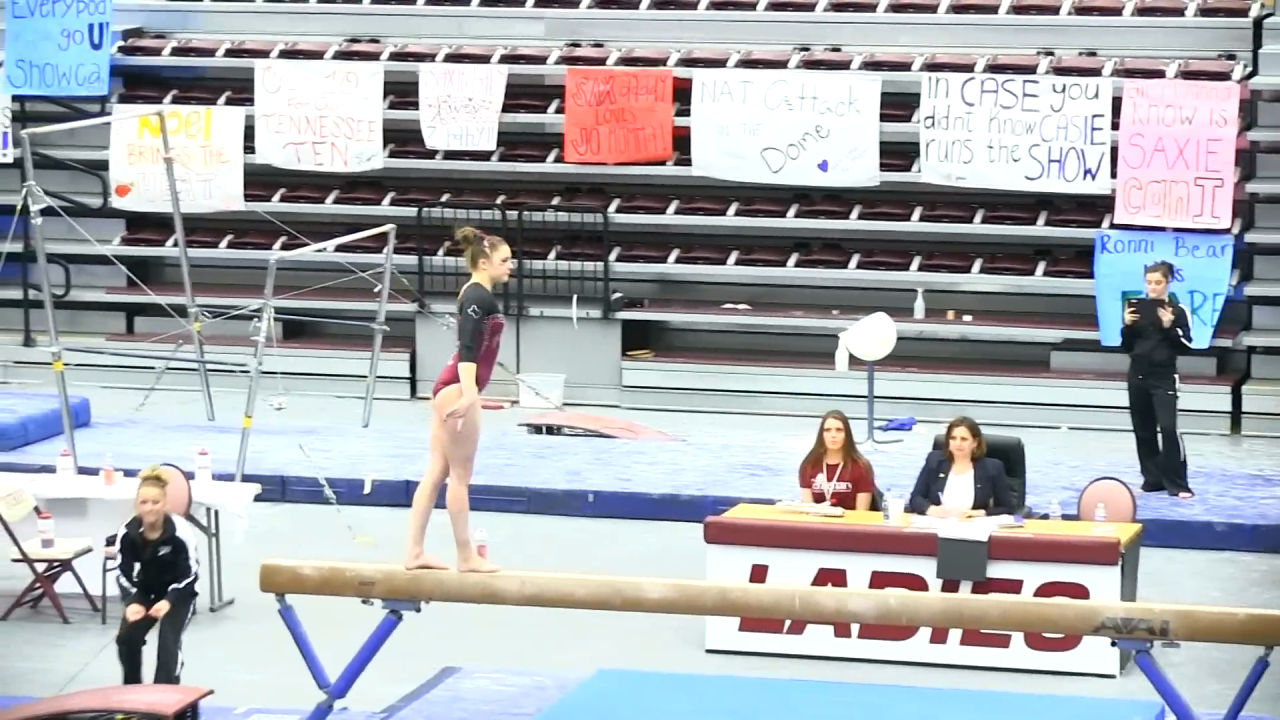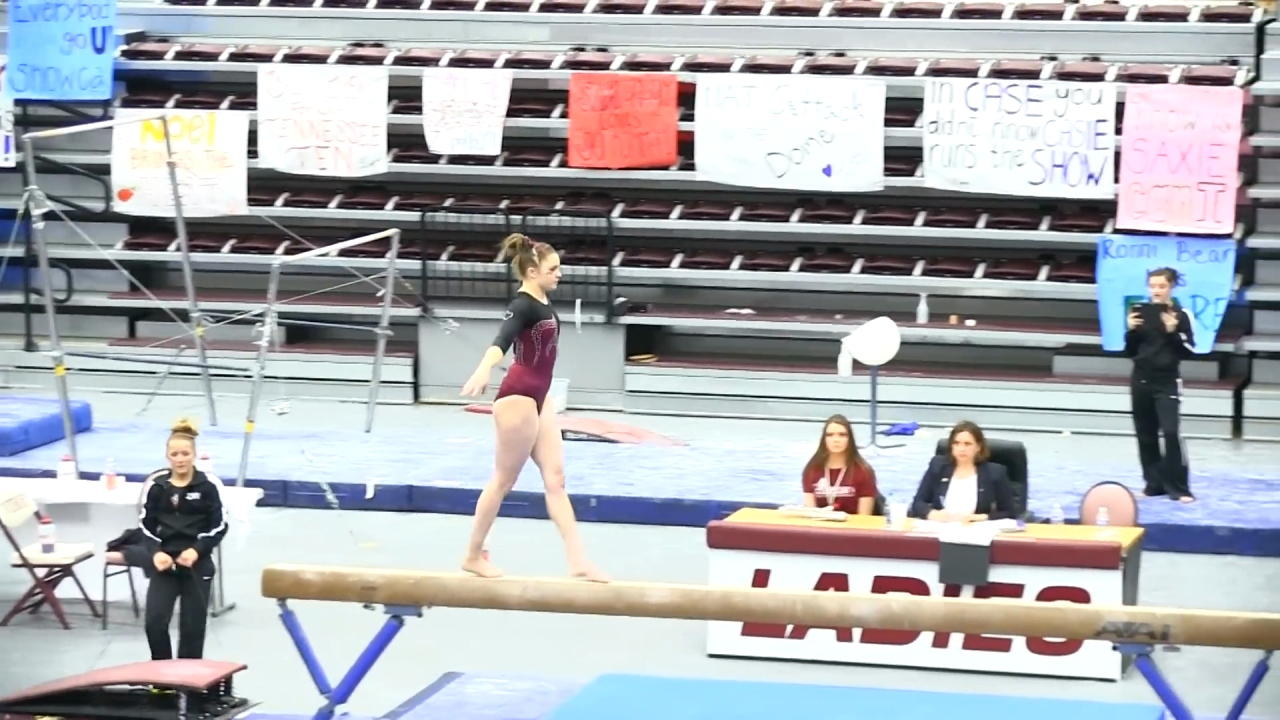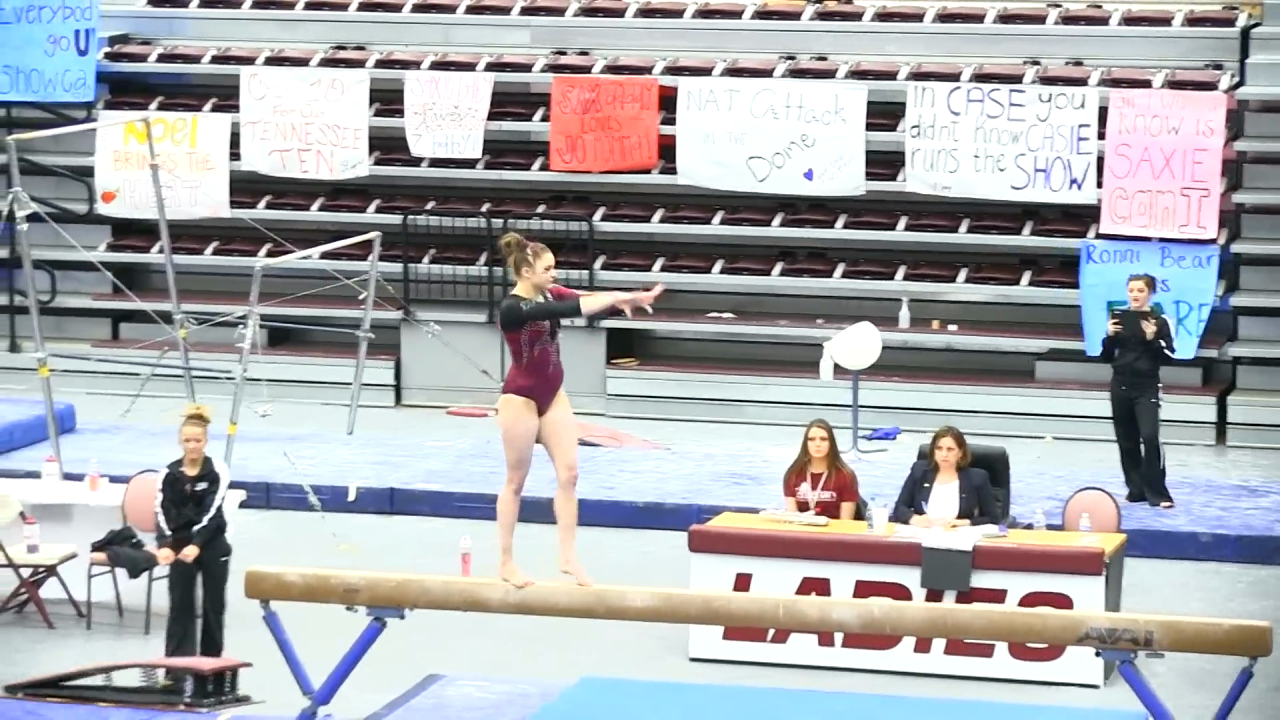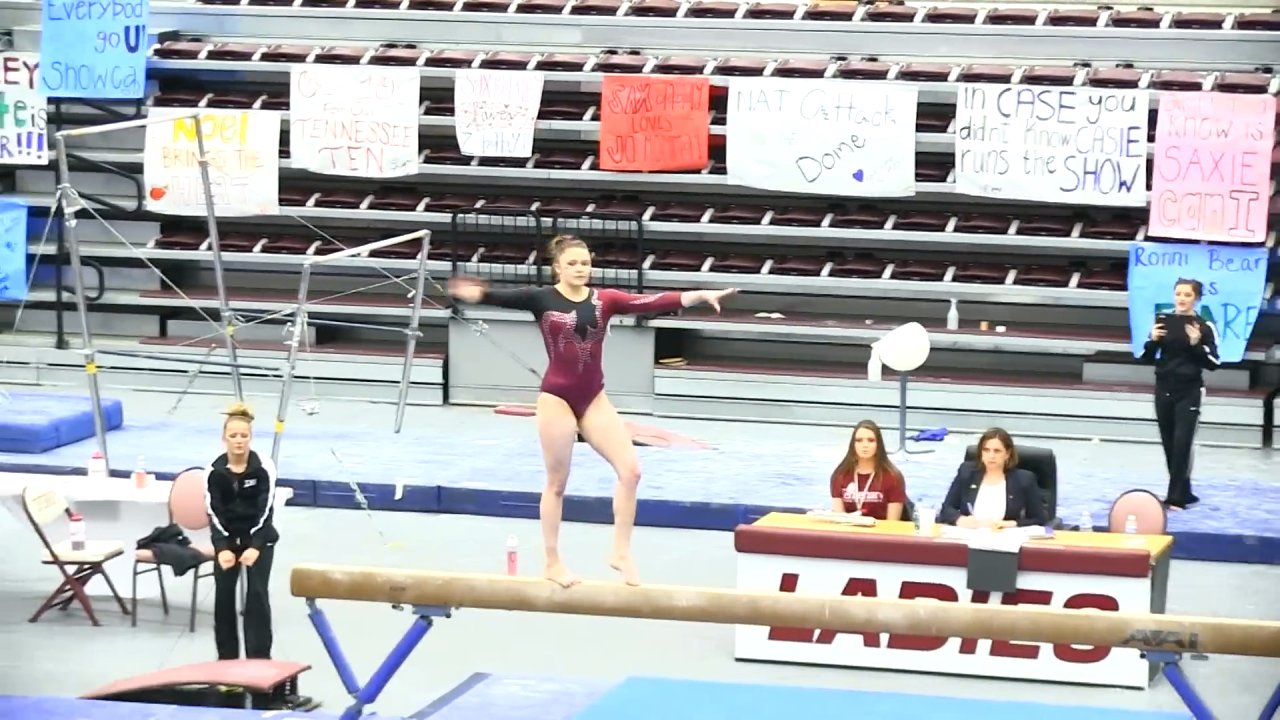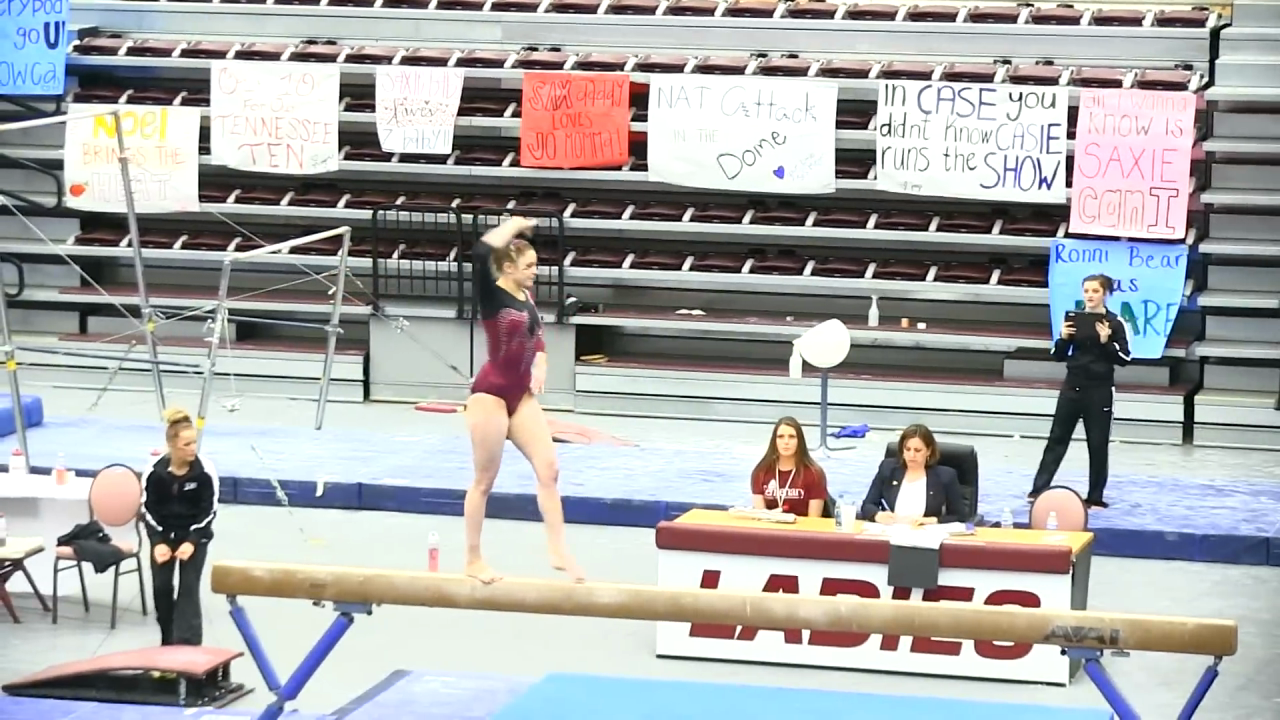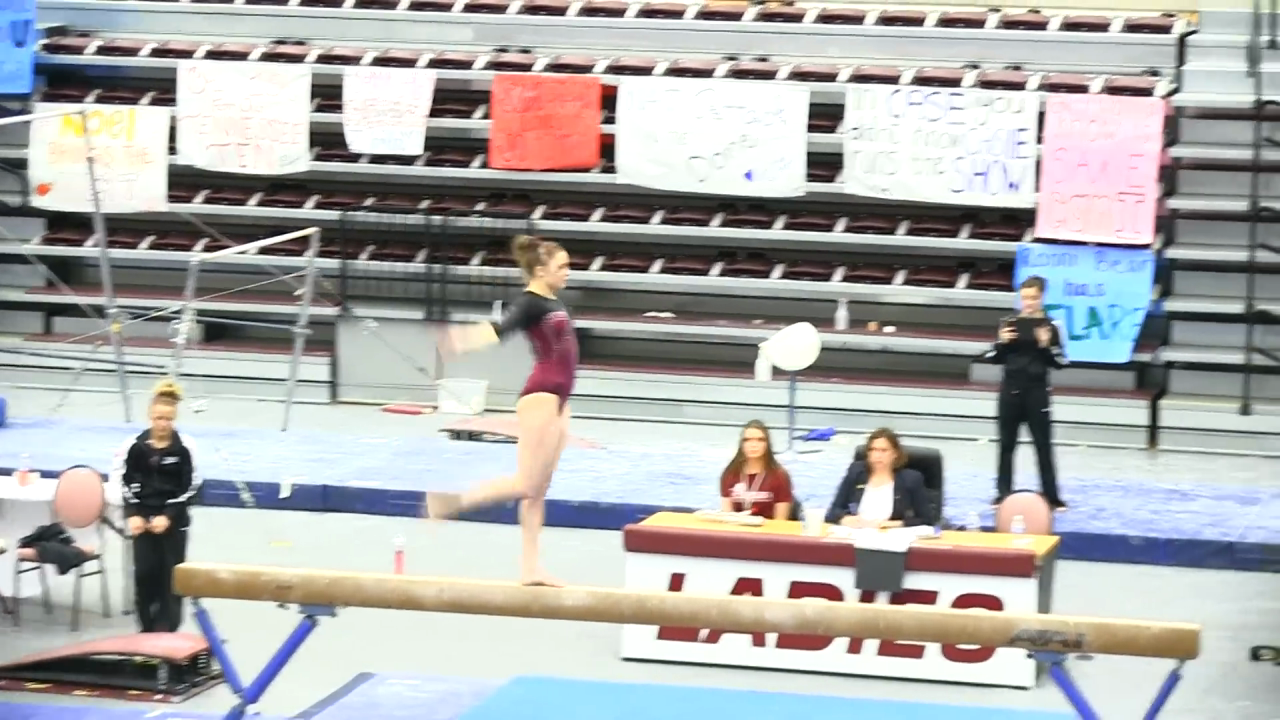
dt=0.7s
person 1, frame 1
left shoulder: (474, 293)
right shoulder: (479, 297)
right elbow: (468, 349)
right wrist: (468, 395)
left hip: (451, 387)
right hip: (458, 388)
left knee: (436, 472)
right knee: (460, 475)
left ankle: (415, 551)
right ankle: (466, 556)
person 1, frame 2
left shoulder: (540, 302)
right shoulder: (522, 306)
right elbow: (502, 338)
right wrist: (482, 372)
left hip: (537, 399)
right hip: (518, 398)
left knee: (556, 480)
right knee: (503, 481)
left ankle: (578, 560)
right ankle: (474, 555)
person 1, frame 3
left shoulder: (549, 293)
right shoulder: (512, 308)
left elbow: (582, 301)
right elbow: (568, 309)
left wrist: (629, 299)
right wrist: (619, 298)
left hip: (553, 396)
right hip: (520, 399)
left knee: (568, 473)
right knee: (515, 481)
left ankle: (568, 556)
right ankle: (506, 562)
person 1, frame 4
left shoulder: (604, 299)
right shoulder: (542, 299)
left elbow: (656, 303)
right elbow: (494, 295)
left wrist: (705, 294)
right wrist: (466, 290)
left hip: (593, 397)
right hip: (557, 397)
left knee: (630, 471)
right knee: (557, 483)
left ankle: (621, 553)
right ankle: (552, 562)
person 1, frame 5
left shoulder: (526, 297)
right shoulder: (491, 296)
right elbow: (481, 255)
left wrist: (538, 366)
right wrist: (513, 225)
left hip: (522, 397)
right hip: (491, 395)
left knee: (548, 471)
right knee: (484, 481)
left ankle: (560, 552)
right ankle: (474, 560)
person 1, frame 6
left shoulder: (549, 301)
right shoulder: (530, 304)
right elbow: (503, 326)
right wrist: (468, 340)
left hip: (555, 398)
right hip: (541, 398)
left knee: (537, 485)
right knee: (528, 485)
left ankle: (531, 568)
right ankle: (450, 502)
person 2, frame 1
left shoulder: (180, 531)
right shoulder: (128, 532)
left elbow: (189, 574)
right elbow: (123, 573)
left wrist: (168, 601)
right wrist: (130, 602)
left hip: (179, 591)
right hip: (144, 589)
left knee: (169, 644)
right knee: (127, 638)
person 2, frame 2
left shoulder: (208, 486)
right shoulder: (156, 486)
left elbow: (220, 526)
right elbow: (146, 525)
left wrist: (197, 549)
right wrist: (155, 551)
left hip: (197, 564)
right hip: (164, 564)
left knee: (191, 627)
right knee: (154, 623)
person 2, frame 3
left shoulder: (218, 471)
right shoulder: (170, 474)
left elbow: (212, 512)
right elbow: (163, 512)
left wrist: (197, 545)
right wrist: (163, 545)
left hip: (212, 546)
right hip: (180, 546)
left knee: (212, 605)
right knee: (179, 605)
person 2, frame 4
left shoulder: (263, 466)
right shoulder: (215, 470)
left elbow: (265, 509)
right elbow: (214, 511)
left wrist: (255, 546)
right wrist: (222, 547)
left hip: (259, 537)
right hip: (227, 538)
left knee: (257, 594)
right knee: (223, 595)
left ankle: (259, 657)
right ankle: (227, 656)
person 2, frame 5
left shoulder: (205, 470)
right shoulder: (155, 472)
left elbow: (209, 511)
right elbow: (149, 510)
left wrist: (192, 542)
right wrist: (158, 542)
left hip: (195, 534)
right hip: (163, 534)
left knee: (189, 588)
right knee: (161, 587)
left ankle: (186, 644)
right ankle: (169, 640)
person 2, frame 6
left shoulder: (185, 447)
right shoulder: (135, 446)
left elbow: (191, 487)
right elbow: (125, 481)
left wrist: (168, 516)
right wrist: (132, 513)
left hip: (174, 518)
right hip: (144, 515)
left knee: (170, 573)
right knee: (144, 572)
left ankle: (165, 631)
right ankle: (148, 627)
person 3, frame 1
left shoulder: (1177, 311)
right shoulder: (1137, 308)
left elbow: (1185, 346)
right elbow: (1127, 347)
left wrist: (1169, 327)
right wrist: (1127, 326)
left hip: (1164, 377)
right hip: (1137, 376)
left knee: (1168, 428)
right knee: (1143, 430)
left ankle: (1177, 483)
right ankle: (1153, 478)
person 3, frame 2
left shoulder: (1180, 316)
right shoulder: (1140, 313)
left elbow: (1188, 351)
right elbow: (1130, 351)
left wrist: (1173, 332)
right wrist: (1131, 330)
left hip: (1166, 382)
right hip: (1141, 380)
left knee: (1171, 432)
right knee: (1146, 434)
left ankle: (1178, 487)
right ankle: (1155, 482)
person 3, frame 3
left shoulder: (1159, 321)
right shoulder: (1118, 318)
left elbow: (1168, 356)
right elbow: (1107, 357)
left wrist: (1152, 339)
right wrist: (1109, 337)
left hip: (1146, 387)
right hip: (1120, 386)
left knee: (1150, 437)
right knee: (1126, 440)
left ankle: (1158, 492)
right ankle: (1136, 488)
person 3, frame 4
left shoulder: (1204, 327)
right shoulder: (1163, 321)
left elbow: (1213, 363)
right elbow: (1147, 358)
left wrist: (1196, 344)
right wrist: (1152, 341)
left hip: (1189, 392)
right hip: (1163, 390)
left knee: (1181, 443)
right knee: (1169, 444)
left ankle: (1176, 497)
right ankle: (1183, 492)
person 3, frame 5
left shoulder: (1115, 323)
right shoulder: (1073, 319)
left elbow: (1124, 359)
right elbow: (1058, 356)
left wrist: (1106, 342)
right wrist: (1063, 338)
left hip: (1100, 390)
right hip: (1072, 386)
left knee: (1098, 444)
right knee: (1057, 437)
left ankle: (1095, 496)
right ankle: (1040, 488)
person 3, frame 6
left shoulder: (1051, 326)
right shoulder: (1009, 324)
left elbow: (1061, 362)
right elbow: (993, 358)
left wrist: (1046, 346)
right wrist: (1002, 343)
left hip: (1037, 392)
right hip: (1010, 390)
left knee: (1043, 444)
right knee: (1007, 443)
left ankle: (1052, 496)
right ankle: (1003, 493)
